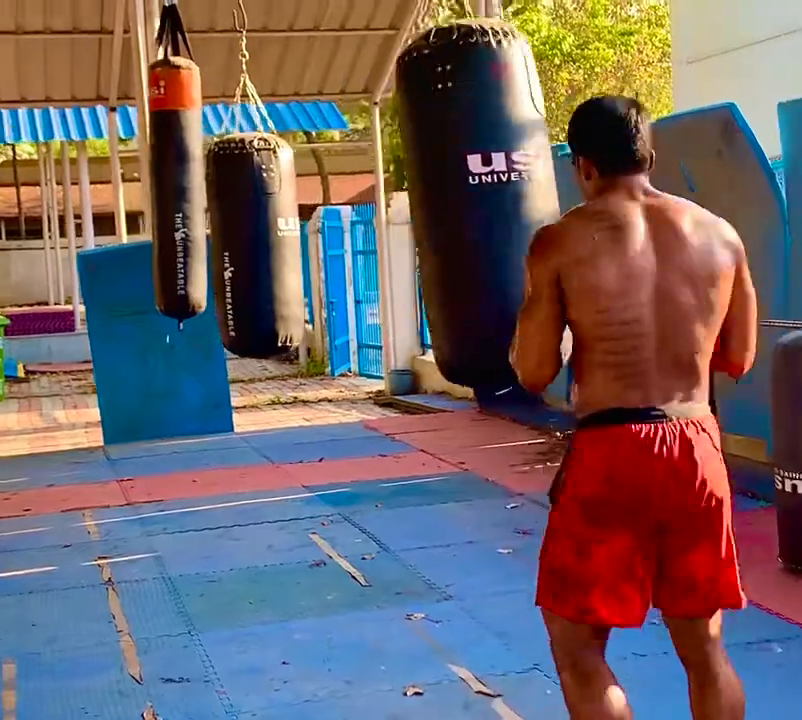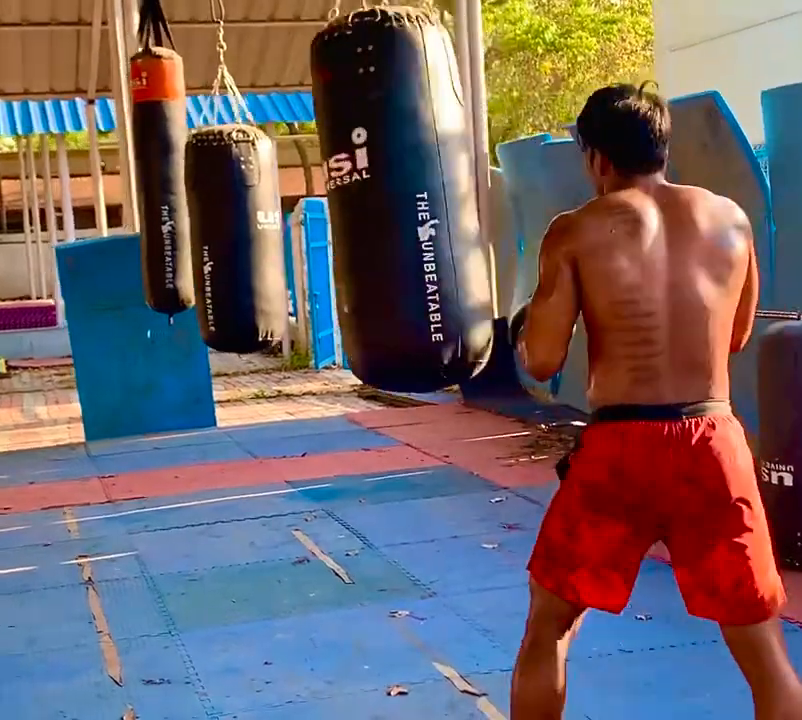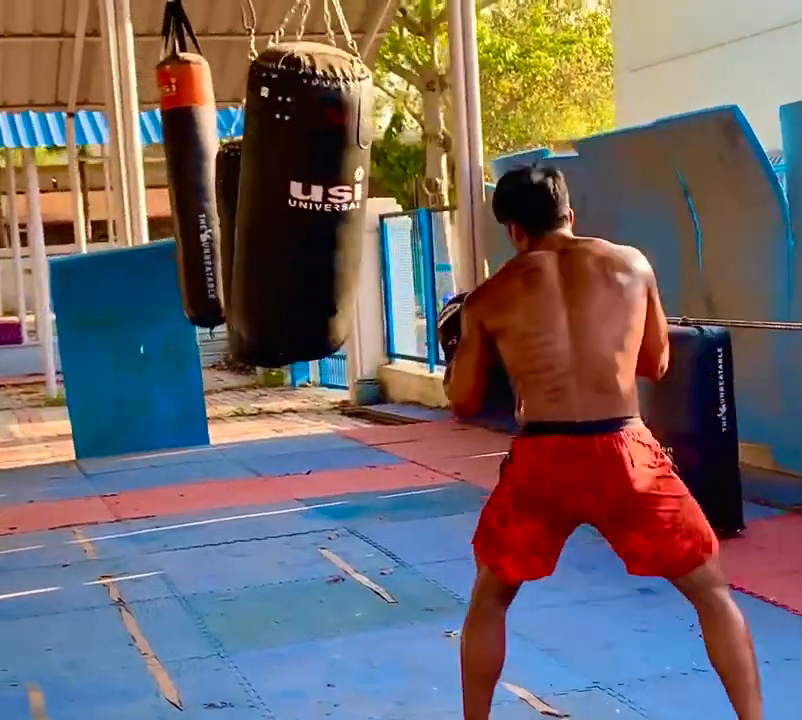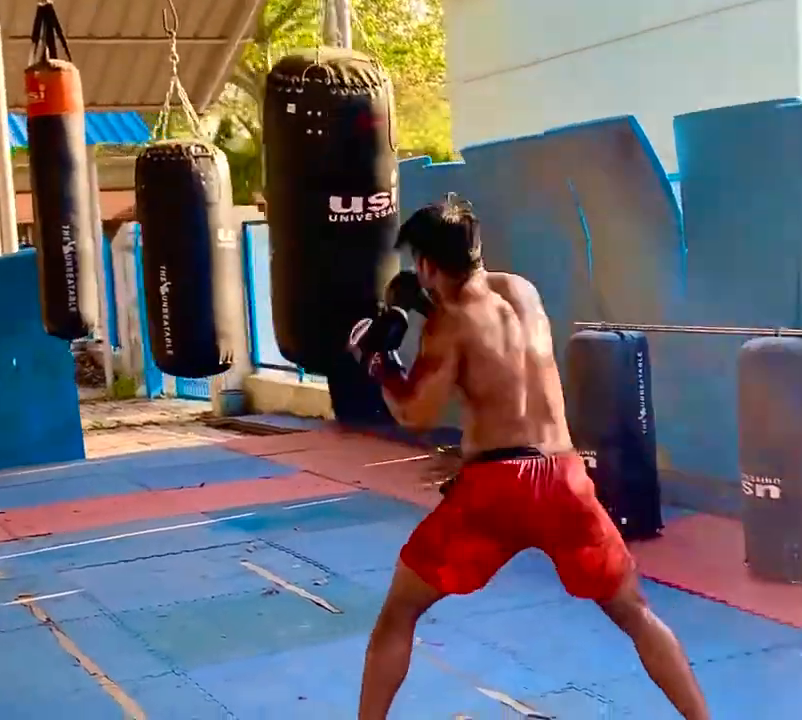
dt=1s
person 1, frame 1
left shoulder: (559, 241)
right shoulder: (714, 233)
left elbow: (533, 372)
right elbow: (738, 358)
left wrist: (561, 307)
left hip: (609, 454)
right hip: (694, 448)
left knee: (578, 649)
right knee: (704, 644)
person 1, frame 2
left shoulder: (575, 232)
right shoulder: (729, 220)
left elbow: (542, 361)
left wrist: (527, 331)
left hip: (620, 448)
right hip: (713, 445)
left knee: (546, 628)
person 1, frame 3
left shoulder: (491, 295)
right shoulder: (632, 265)
left elbow: (463, 400)
right elbow: (657, 362)
left wrist: (459, 339)
left hip: (541, 461)
right hip: (624, 456)
left knee: (489, 596)
right knee: (710, 591)
person 1, frame 4
left shoulder: (450, 318)
right shoulder: (521, 291)
left elbow: (418, 416)
left wrist: (381, 367)
left hip: (495, 486)
right hip: (566, 482)
left knee: (399, 610)
right knee: (632, 613)
